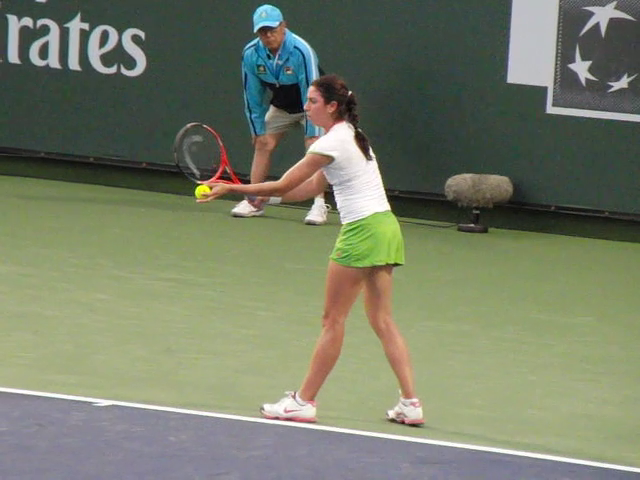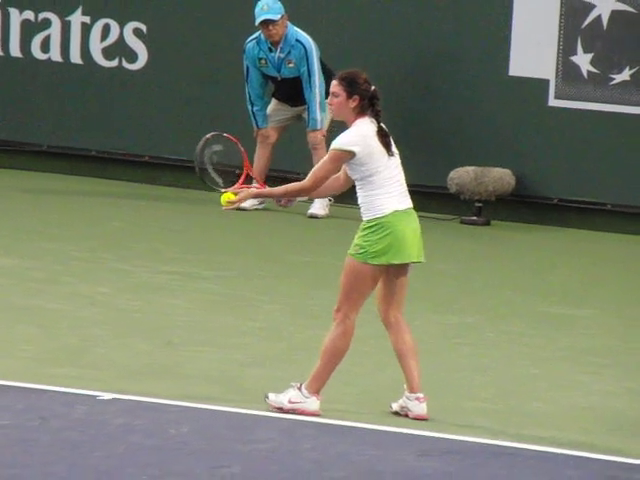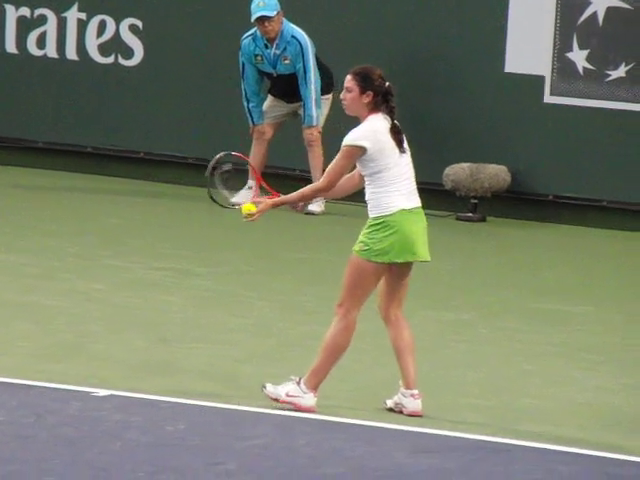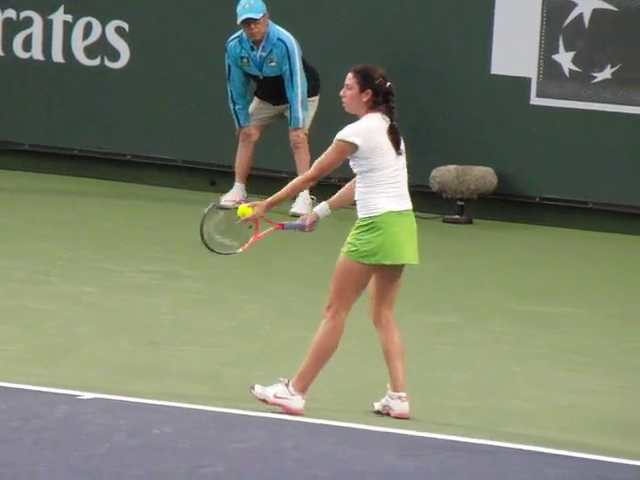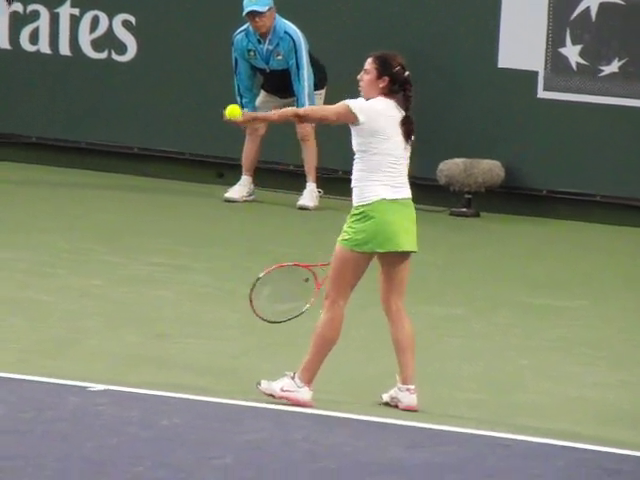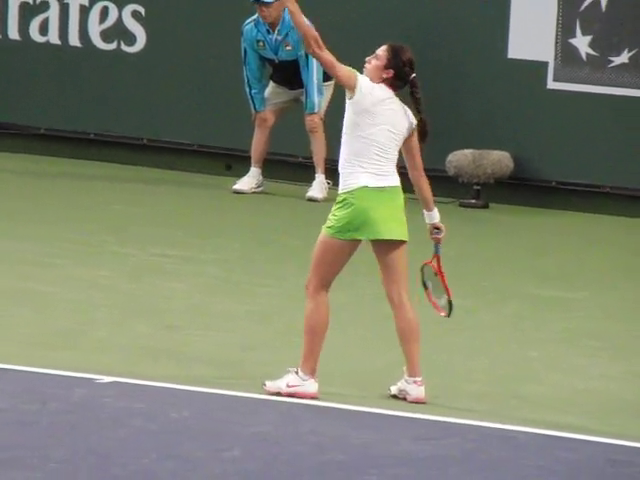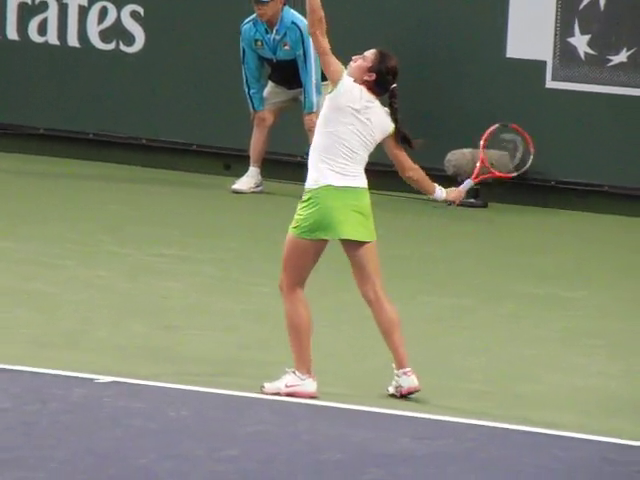
dt=0.7s
person 1, frame 1
left shoulder: (331, 143)
right shoulder: (351, 135)
left elbow: (282, 185)
right elbow: (314, 186)
left wrist: (230, 188)
right wrist: (270, 197)
left hip: (362, 231)
right hip: (385, 227)
left knee: (332, 320)
right knee: (382, 320)
left ankle: (303, 402)
right ankle: (410, 404)
person 1, frame 2
left shoulder: (351, 138)
right shoulder: (375, 129)
left elbow: (308, 185)
right elbow: (341, 181)
left wrist: (256, 192)
right wrist: (296, 194)
left hip: (381, 228)
right hip: (405, 223)
left knee: (344, 314)
right knee: (392, 315)
left ankle: (308, 394)
right ankle: (415, 398)
person 1, frame 3
left shoulder: (362, 135)
right shoulder: (389, 126)
left elbow: (324, 184)
left wrist: (274, 203)
right wrist: (308, 197)
left hip: (387, 226)
right hip: (411, 222)
left knee: (346, 311)
right knee: (392, 311)
left ankle: (306, 389)
right ankle: (410, 394)
person 1, frame 4
left shoulder: (357, 131)
right shoulder: (387, 128)
left elbow: (311, 175)
left wrist: (267, 204)
right wrist: (320, 210)
left hip: (376, 227)
right hip: (401, 224)
left knee: (334, 312)
right knee: (382, 313)
left ankle: (295, 391)
right ankle: (398, 397)
person 1, frame 5
left shoulder: (365, 109)
right shoulder: (403, 119)
left elbow: (302, 115)
left wrist: (252, 117)
left hip: (373, 213)
right hip: (403, 212)
left knee: (334, 301)
right knee: (395, 305)
left ankle: (301, 383)
right ankle: (407, 389)
person 1, frame 6
left shoulder: (363, 90)
right shoulder: (406, 116)
left elbow: (317, 48)
right elbow: (417, 171)
right wrist: (432, 215)
left hip: (358, 200)
right hip: (390, 202)
left knee: (316, 287)
right knee: (399, 296)
left ankle: (305, 377)
right ankle: (414, 381)
person 1, frame 7
left shoulder: (344, 88)
right shoulder: (384, 119)
right elbow: (407, 169)
right wrist: (441, 193)
left hip: (323, 198)
right hip: (357, 200)
left knee: (291, 286)
right knee: (374, 292)
left ankle: (302, 376)
right ankle: (405, 373)
person 2, frame 1
left shoulder: (301, 51)
right shoulder: (250, 54)
right elbow: (252, 94)
left wrist: (313, 132)
right wrist: (257, 130)
right hip: (281, 105)
right knee: (262, 145)
left ankle: (319, 205)
person 2, frame 2
left shoulder: (303, 44)
right shoulder: (252, 47)
left elbow: (314, 86)
right elbow: (254, 88)
left wrist: (316, 126)
right wrist: (260, 123)
left hip: (316, 95)
right hip: (283, 98)
left knee: (316, 141)
right knee: (264, 137)
left ankle: (322, 199)
person 2, frame 3
left shoulder: (298, 40)
right shoulder: (248, 43)
left elbow: (309, 82)
right elbow: (250, 84)
left wrist: (311, 122)
right wrist: (256, 119)
left hip: (314, 91)
right hip: (279, 93)
left knee: (311, 137)
right knee: (260, 134)
left ankle: (318, 195)
right ankle: (251, 189)
person 2, frame 4
left shoulder: (284, 42)
right shoulder: (234, 46)
left elbow: (296, 84)
right elbow: (236, 86)
left wrist: (297, 125)
right wrist: (242, 122)
left hip: (301, 93)
right hip: (266, 96)
left knee: (297, 139)
right knee: (246, 136)
left ankle: (304, 197)
right ankle: (238, 191)
person 2, frame 5
left shoulder: (291, 36)
right shoulder: (241, 39)
left elbow: (302, 78)
right elbow: (244, 80)
left wrist: (304, 118)
right wrist: (249, 114)
left hip: (307, 86)
right hip: (272, 88)
left knee: (305, 132)
right knee: (252, 128)
left ankle: (311, 189)
right ankle: (246, 184)
person 2, frame 6
right shoulder: (250, 29)
left elbow: (311, 69)
right elbow: (252, 71)
left wrist: (313, 109)
right wrist: (258, 107)
left hip: (315, 79)
right hip: (281, 81)
left knee: (313, 123)
right knee: (262, 120)
left ankle: (320, 180)
right ankle: (255, 176)
person 2, frame 7
left shoulder: (298, 26)
right shoulder: (249, 29)
left elbow: (310, 68)
right elbow: (251, 70)
left wrist: (311, 109)
right wrist: (257, 106)
left hip: (312, 79)
right hip: (279, 80)
left knee: (311, 123)
right knee: (261, 120)
right ankle: (253, 175)
